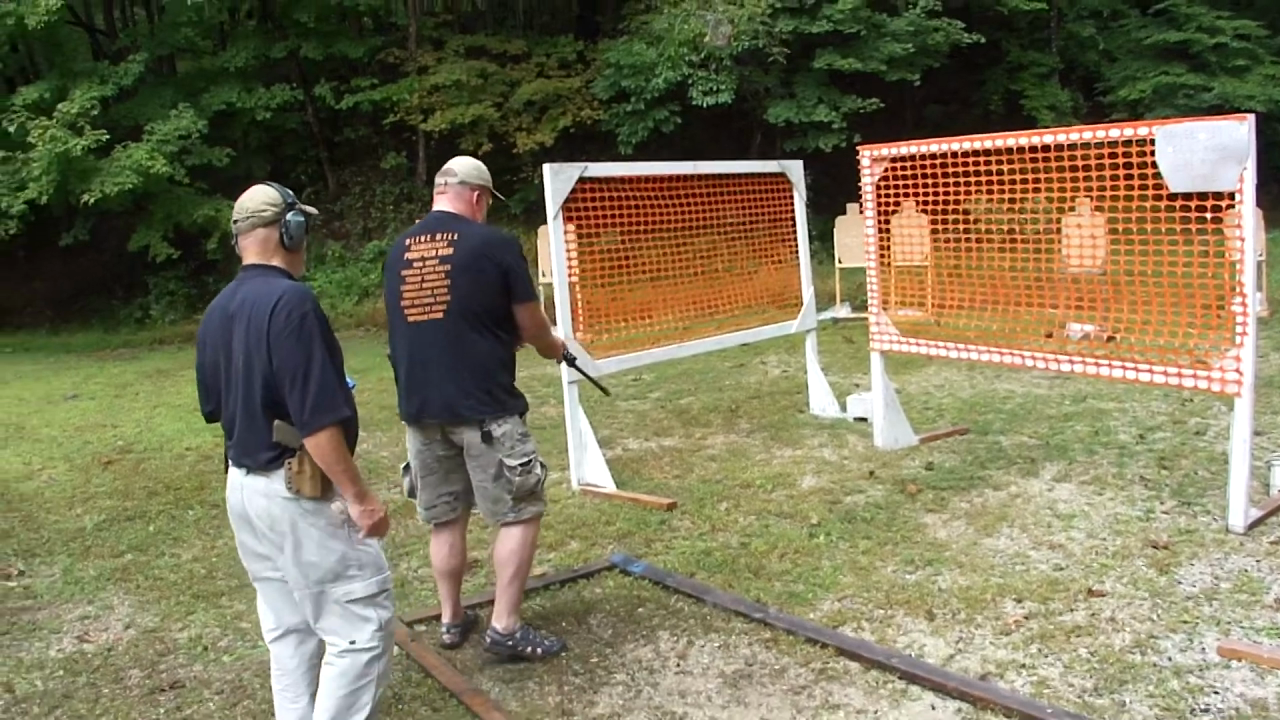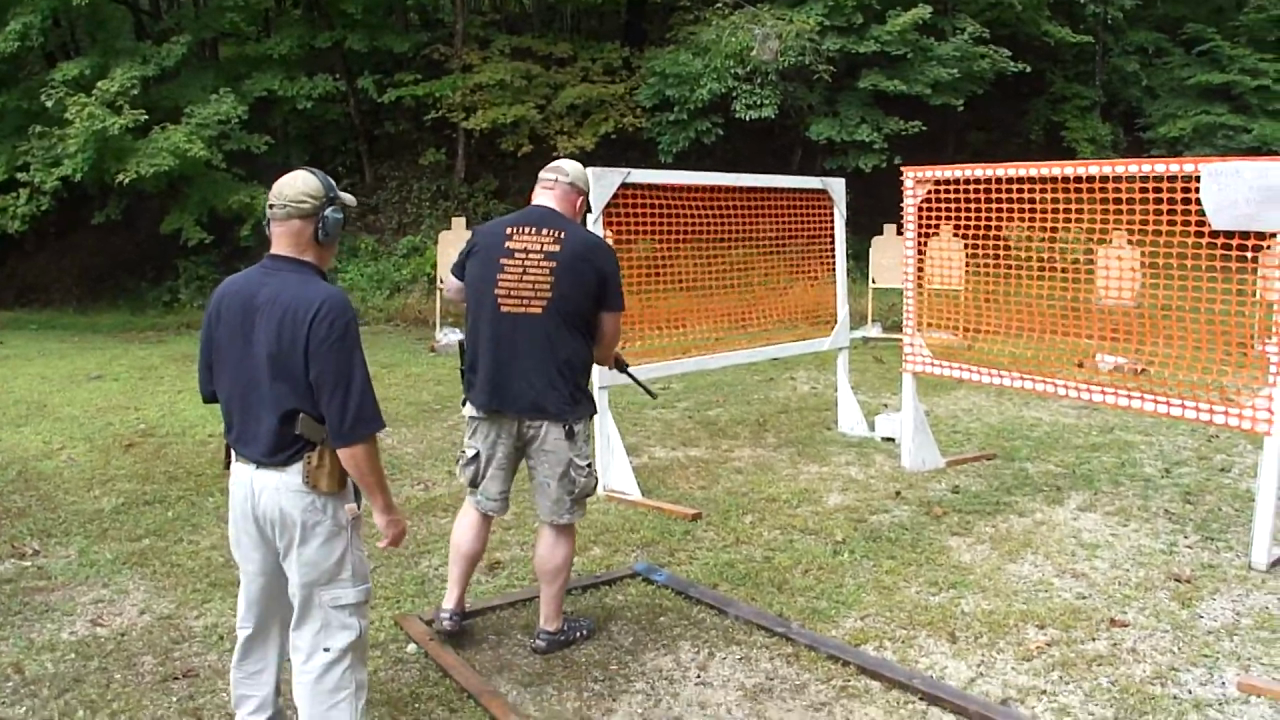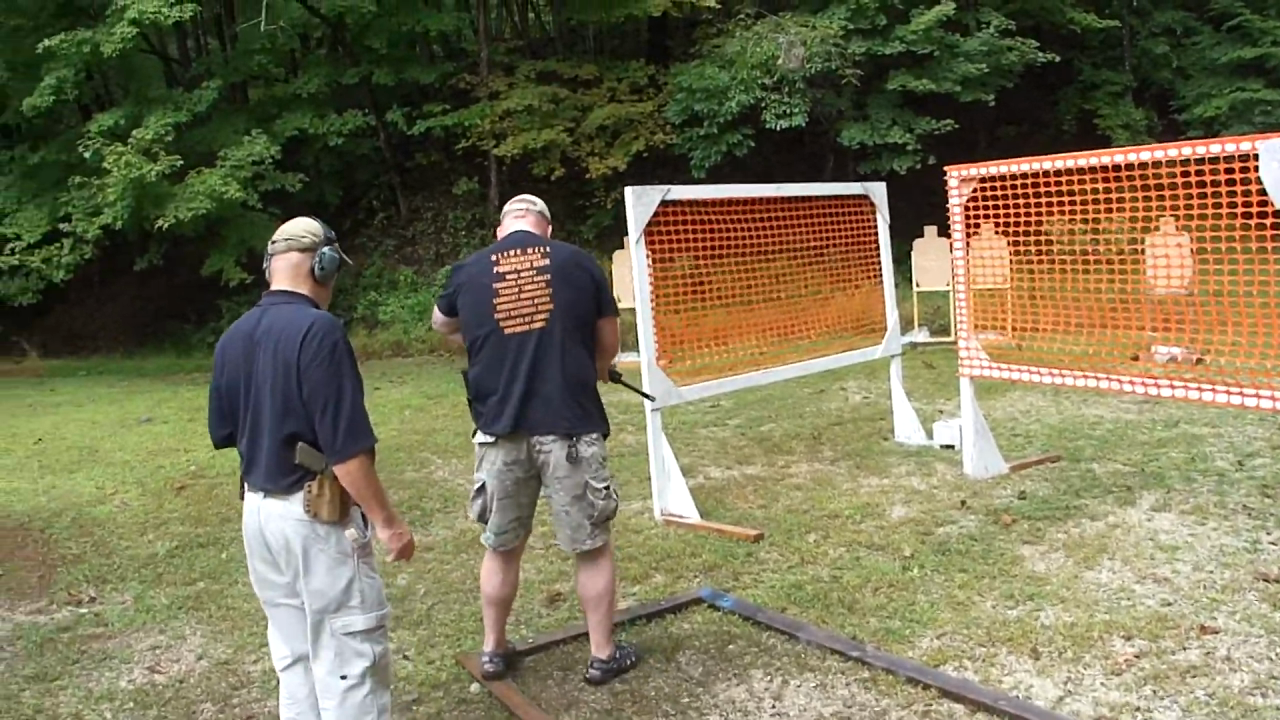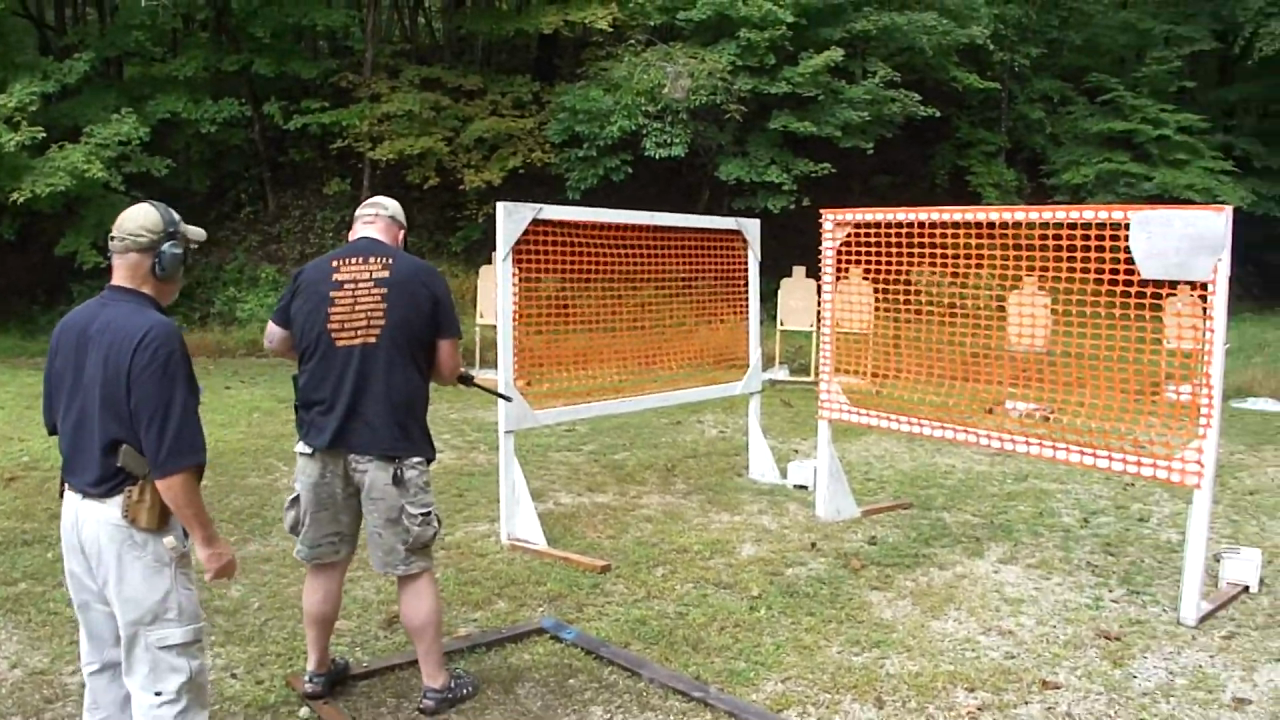
dt=1s
person 1, frame 1
left shoulder: (215, 313)
right shoulder: (289, 301)
left elbow: (215, 408)
right elbow: (318, 421)
right wrist: (358, 496)
left hip: (242, 487)
right hip: (300, 490)
left knee: (287, 627)
right knee: (361, 623)
person 1, frame 2
left shoulder: (226, 295)
right shoulder: (325, 305)
left elbow: (213, 388)
right elbow: (351, 427)
right wrist: (383, 506)
left hip: (245, 478)
right hip: (307, 487)
left knee: (257, 616)
right knee: (329, 632)
person 1, frame 3
left shoulder: (232, 338)
right shoulder: (318, 329)
left elbow: (224, 432)
right elbow: (346, 445)
right wrist: (385, 519)
left hip: (258, 511)
right hip: (316, 515)
left knee: (294, 655)
right knee: (351, 658)
person 1, frame 4
left shoulder: (71, 325)
right shoulder: (154, 335)
right elbow: (171, 461)
right wrist: (207, 538)
left hip: (78, 512)
right hip: (134, 523)
left knee: (104, 663)
right knee: (168, 675)
person 2, frame 1
left shoulder: (398, 250)
right shoulder: (495, 244)
right elbow: (529, 322)
right wrist: (551, 346)
left hip: (421, 408)
right hip: (486, 408)
left knee: (445, 518)
right knee: (520, 512)
left ankle: (451, 619)
right ankle: (505, 626)
person 2, frame 2
left shoulder: (485, 236)
right shoulder: (594, 250)
left elbow: (452, 291)
right elbow: (608, 337)
right wrist: (599, 356)
left hip: (489, 399)
right hip: (557, 406)
left knee: (479, 503)
right knee: (558, 520)
left ankle: (451, 607)
right ankle: (550, 626)
person 2, frame 3
left shoulder: (468, 270)
right shoulder: (578, 262)
left elbow: (441, 324)
right elbow: (608, 345)
left hip: (499, 429)
right hip: (570, 426)
left knee: (500, 545)
right knee: (592, 545)
left ankle: (493, 651)
right ankle: (603, 654)
person 2, frame 4
left shoulder: (309, 274)
right shoulder: (424, 276)
left elbow: (274, 343)
right elbow: (447, 370)
left hip: (322, 443)
right hip: (393, 447)
left knee: (323, 561)
right knee: (413, 568)
left ankle: (317, 669)
